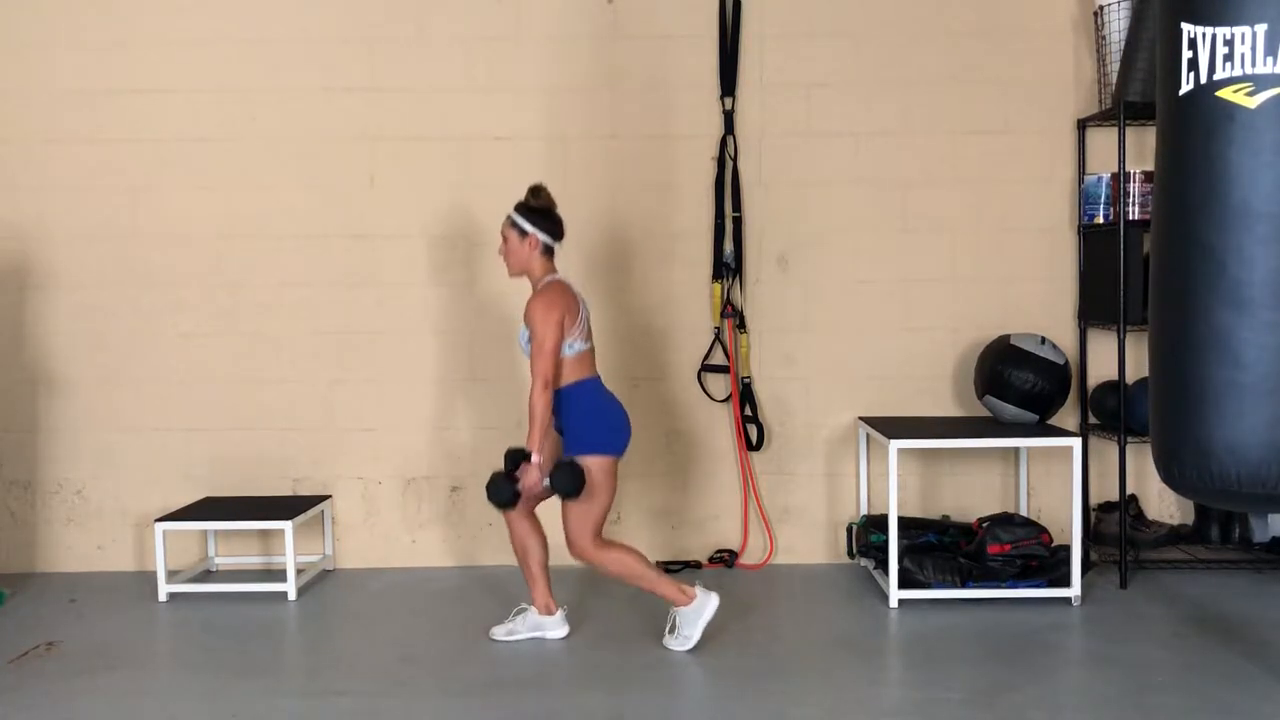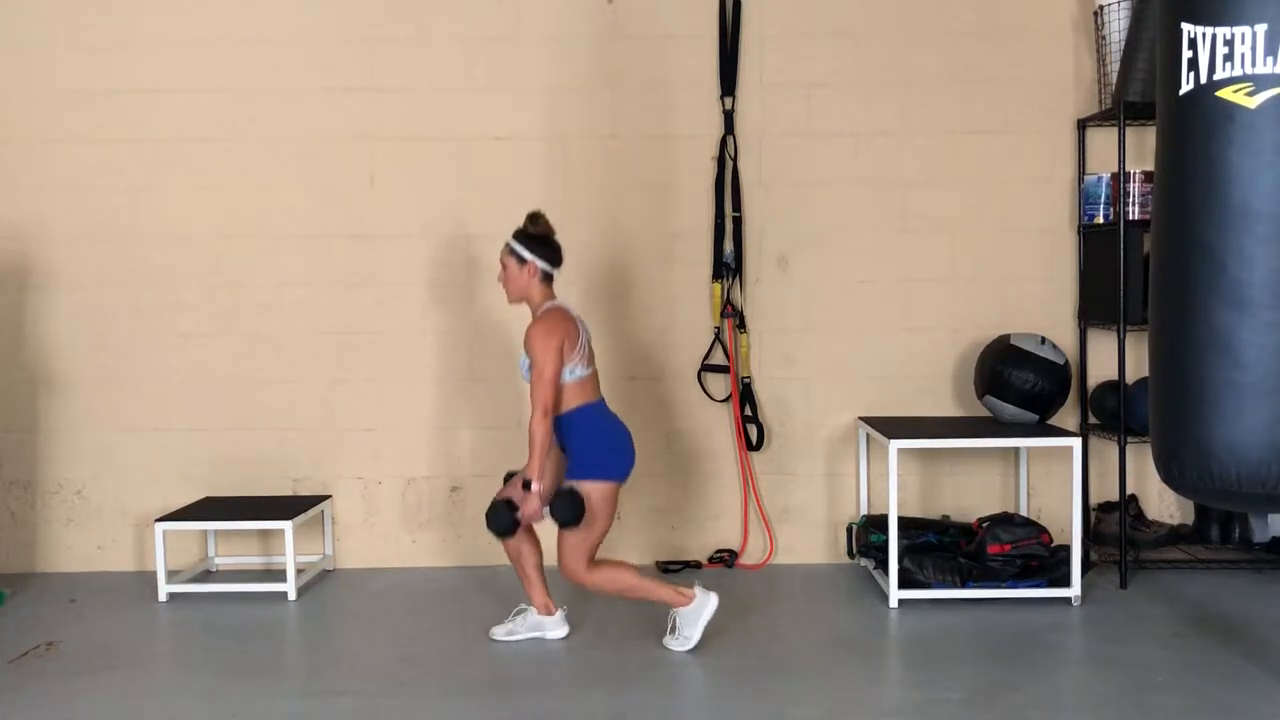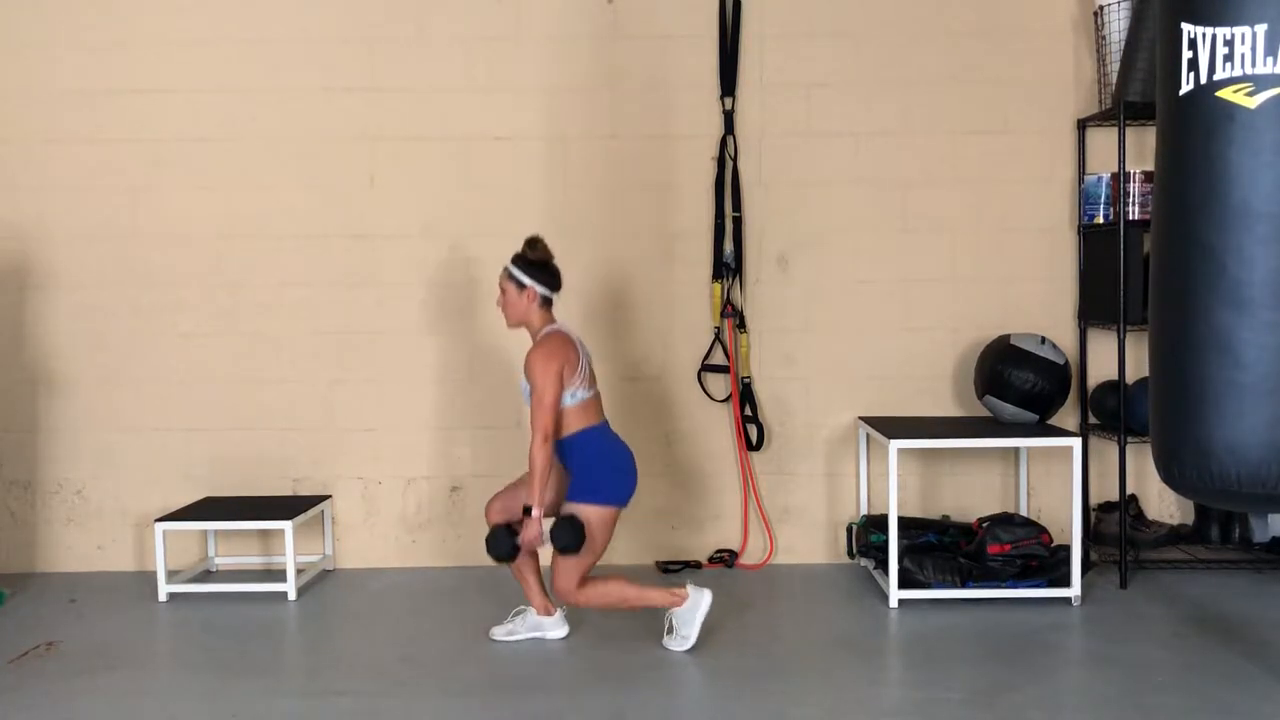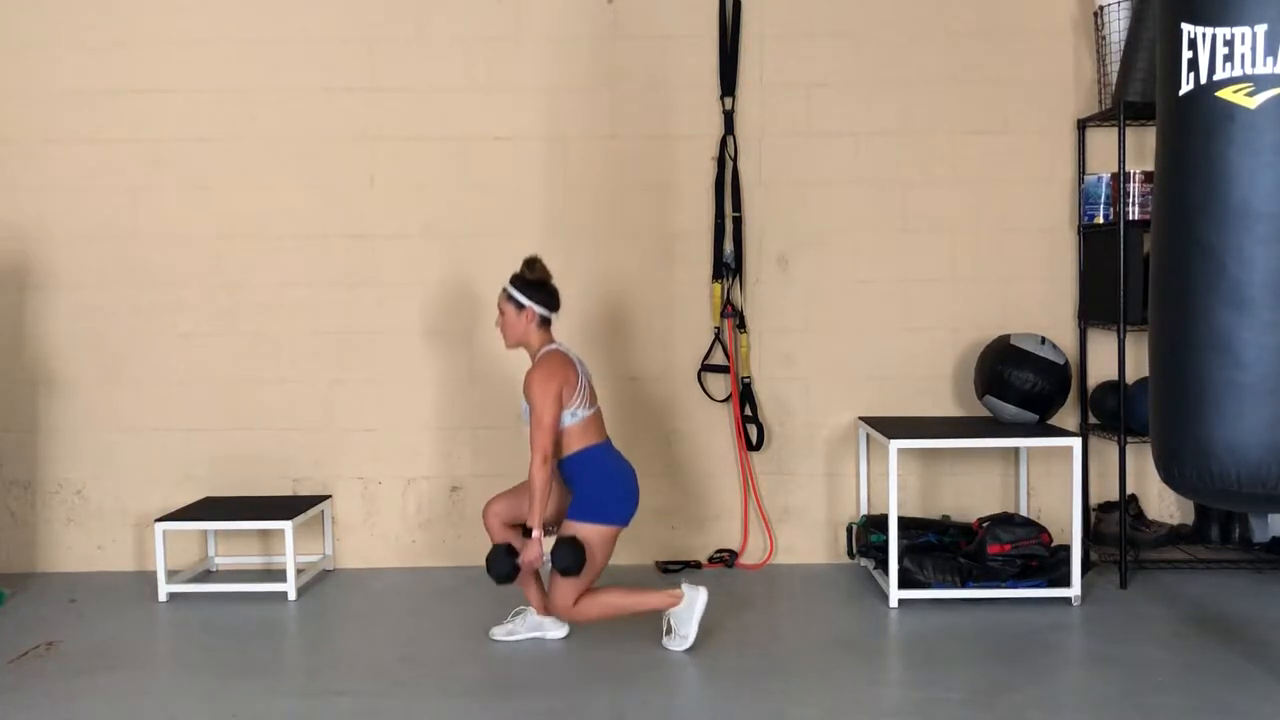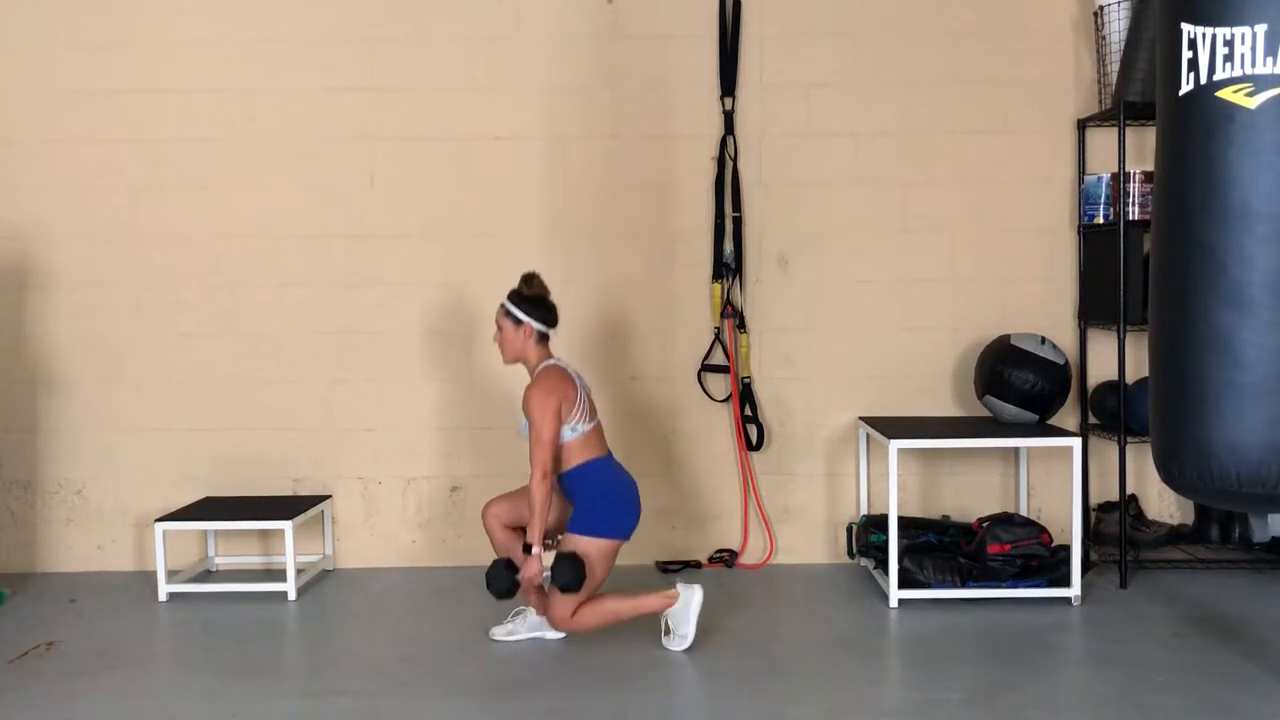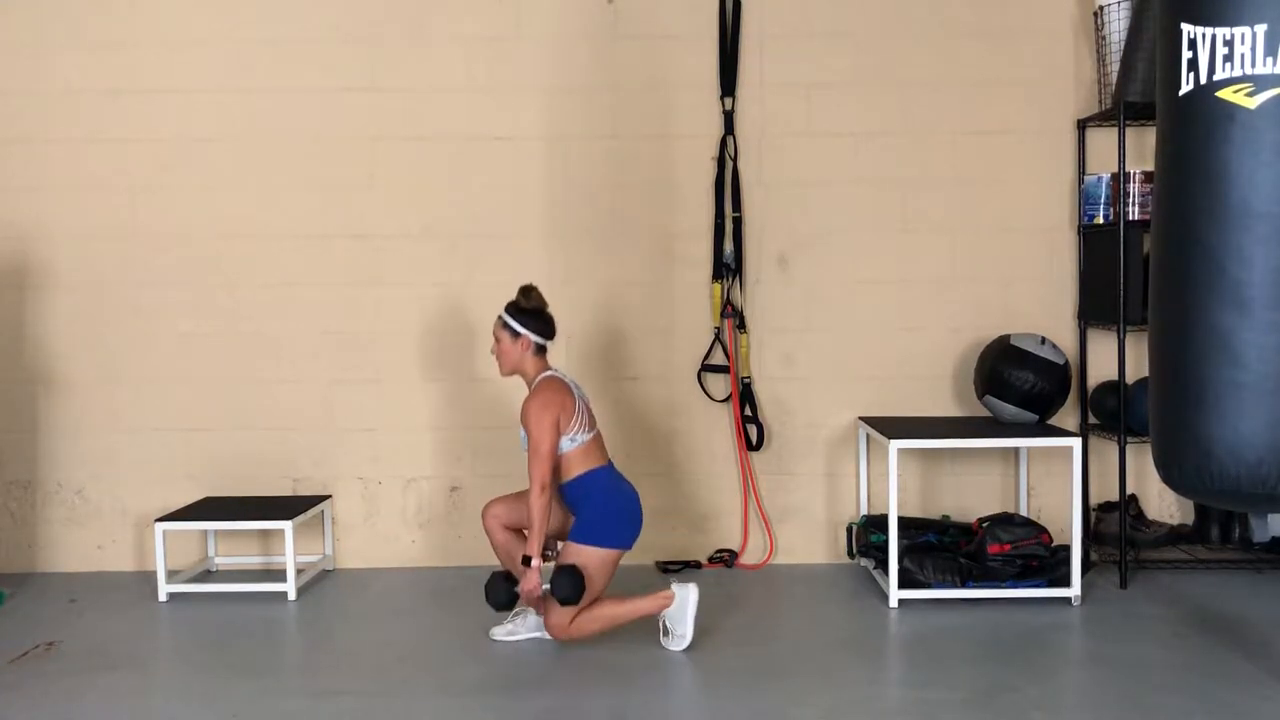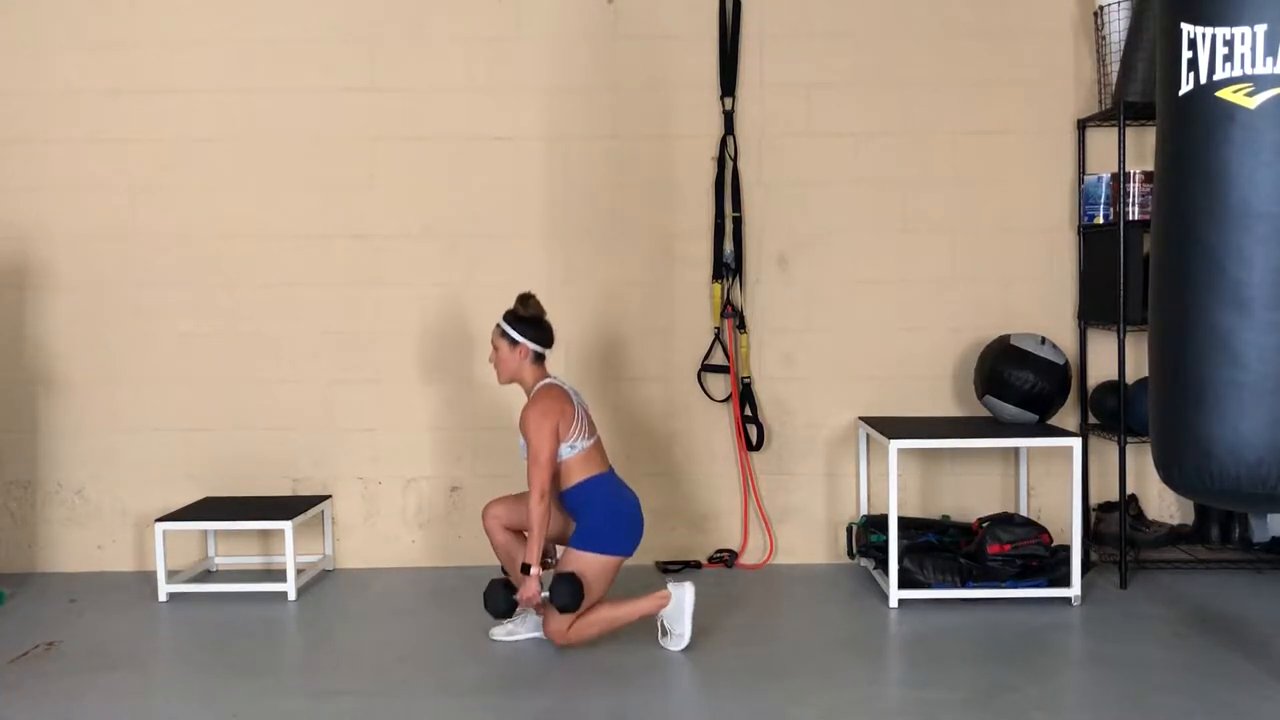
dt=0.1s
person 1, frame 1
left shoulder: (544, 300)
right shoulder: (558, 292)
left elbow: (543, 383)
left wrist: (534, 455)
right wrist: (542, 448)
left hip: (590, 423)
right hip: (581, 419)
left knee: (583, 541)
right knee: (514, 503)
left ankle: (690, 599)
right ankle: (544, 613)
person 1, frame 2
left shoulder: (544, 327)
right shoulder: (559, 317)
left elbow: (542, 411)
left wrist: (534, 485)
right wrist: (532, 482)
left hip: (594, 445)
right hip: (584, 440)
left knee: (577, 567)
left ankle: (689, 601)
right ankle: (544, 613)
person 1, frame 3
left shoulder: (544, 352)
right shoulder: (560, 340)
left elbow: (543, 437)
left wrist: (535, 513)
right wrist: (535, 504)
left hip: (598, 469)
right hip: (589, 462)
left knee: (568, 585)
right knee: (498, 512)
left ankle: (683, 600)
right ankle: (543, 614)
person 1, frame 4
left shoulder: (543, 373)
right shoulder: (559, 358)
left elbow: (542, 458)
left wrist: (535, 535)
right wrist: (536, 527)
left hip: (600, 486)
right hip: (590, 478)
left knee: (567, 603)
right knee: (496, 514)
left ankle: (679, 600)
right ankle: (541, 615)
person 1, frame 5
left shoulder: (542, 388)
right shoulder: (557, 373)
left elbow: (542, 474)
left wrist: (533, 550)
right wrist: (540, 530)
left hip: (602, 501)
right hip: (595, 490)
left knee: (564, 615)
right knee: (495, 515)
left ankle: (674, 600)
right ankle: (538, 611)
person 1, frame 6
left shoulder: (540, 400)
right shoulder: (556, 384)
left elbow: (540, 487)
left wrist: (532, 563)
right wrist: (539, 542)
left hip: (604, 510)
right hip: (596, 499)
left knee: (562, 625)
right knee: (495, 515)
left ankle: (670, 600)
right ankle: (538, 612)
person 1, frame 7
left shoulder: (539, 408)
right shoulder: (555, 392)
left elbow: (540, 495)
left wrist: (531, 569)
right wrist: (537, 552)
left hip: (605, 517)
right hip: (595, 506)
left knee: (560, 629)
right knee: (495, 515)
left ankle: (667, 600)
right ankle: (538, 612)
